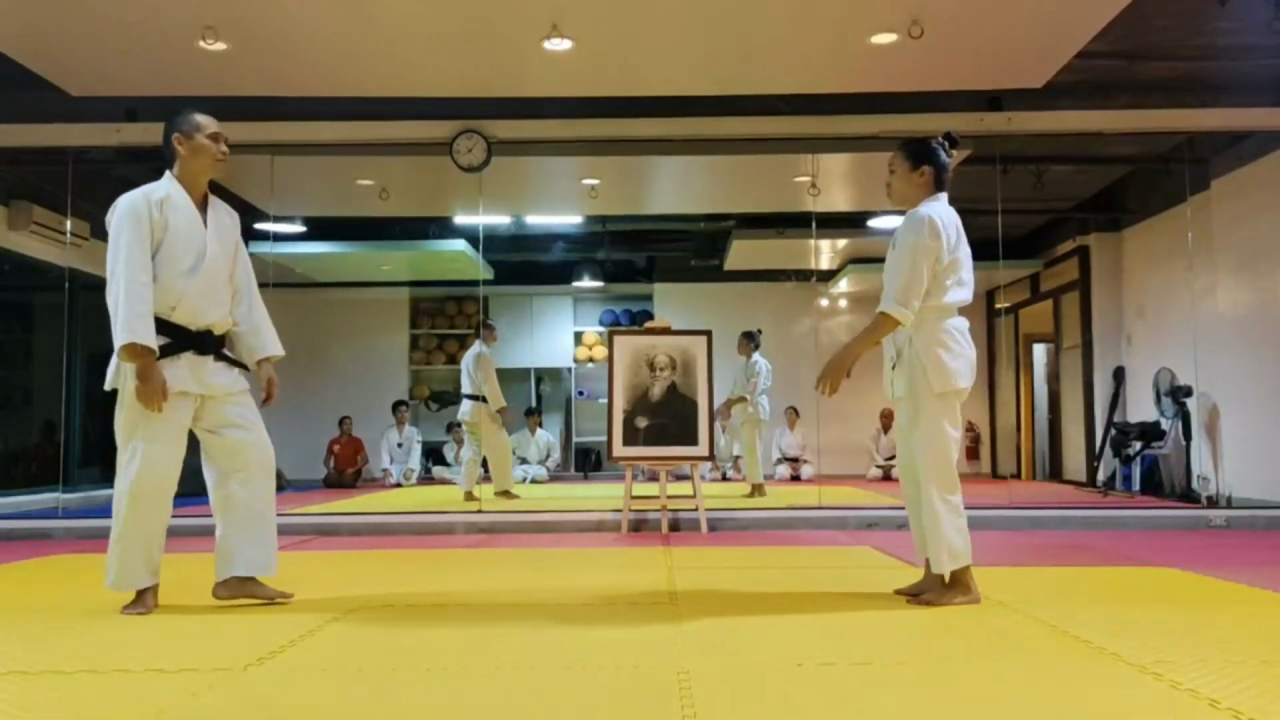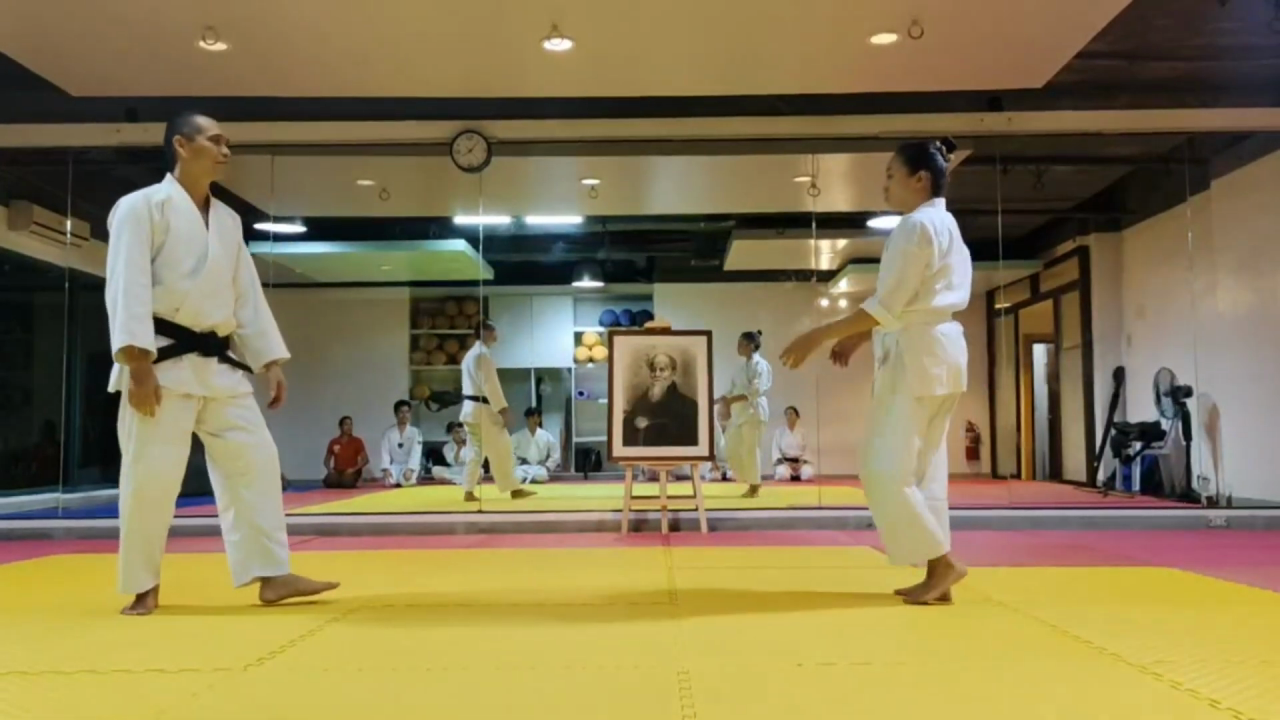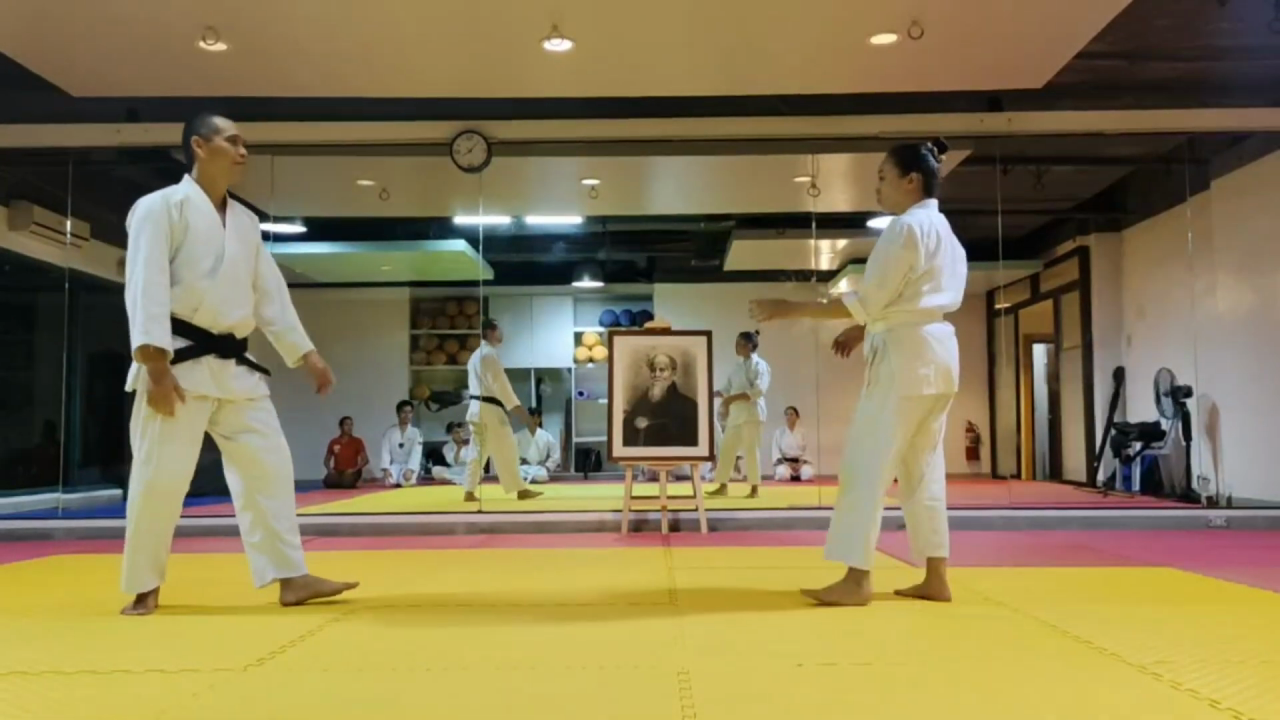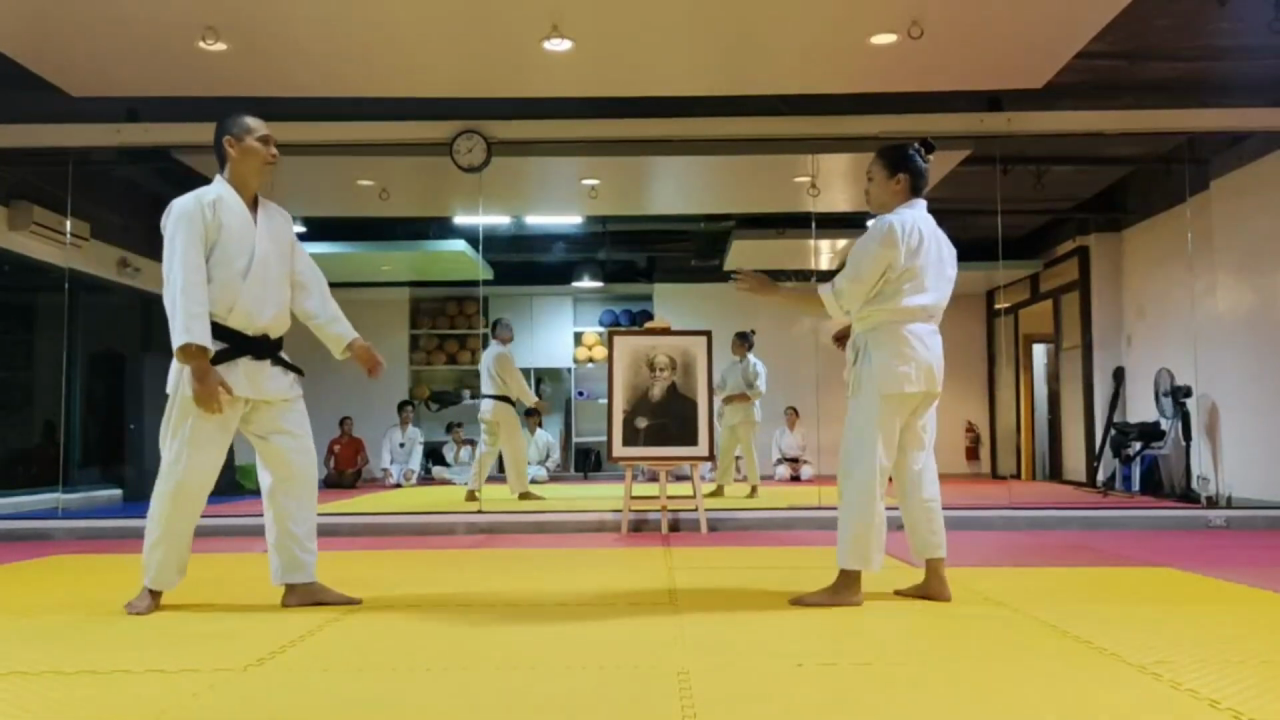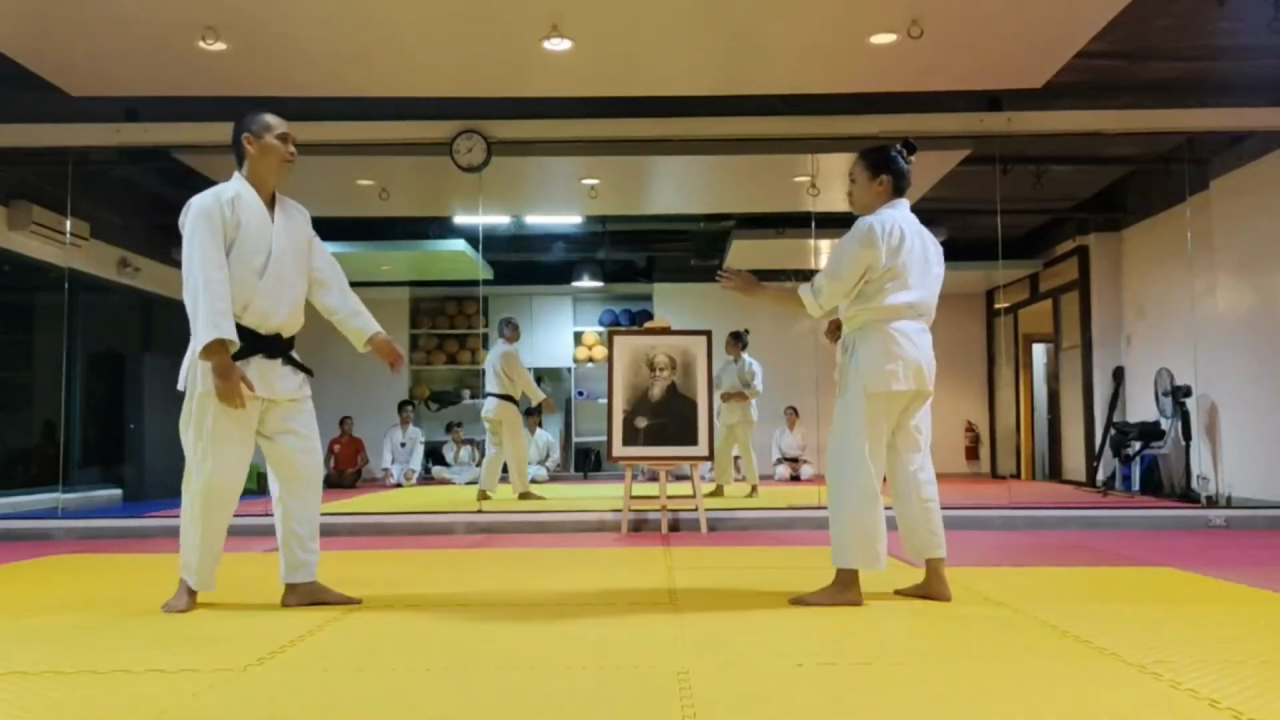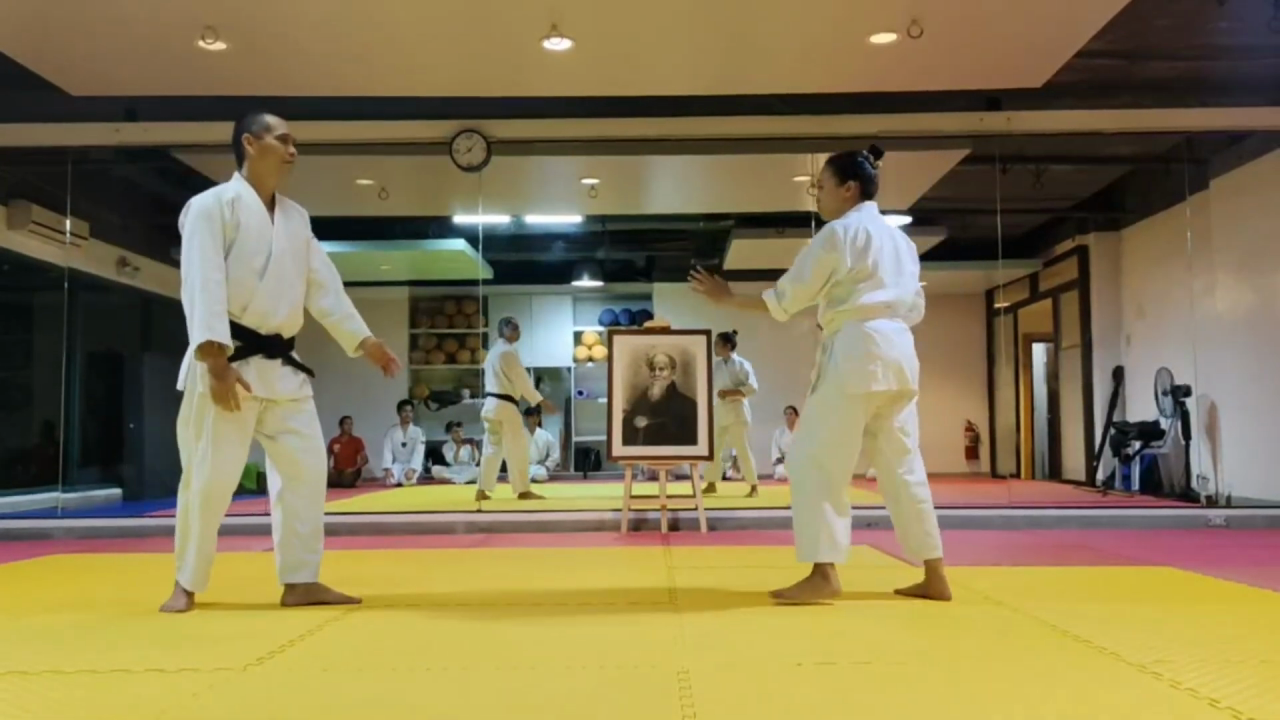
dt=0.2s
person 1, frame 1
left shoulder: (226, 217)
right shoulder: (140, 204)
left elbow: (244, 292)
right elbow: (128, 286)
left wrist: (263, 359)
right wrist: (144, 360)
left hip: (216, 361)
right hip: (162, 357)
left knee: (252, 456)
right knee: (149, 473)
left ankle: (239, 572)
right ankle: (142, 586)
person 1, frame 2
left shoulder: (227, 219)
right shoulder: (141, 207)
left elbow: (248, 296)
right elbow: (127, 289)
left wrist: (272, 361)
right wrist: (137, 363)
left hip: (219, 363)
right hip: (165, 360)
left knee: (255, 461)
right knee: (151, 475)
left ankle: (272, 575)
right ankle: (143, 587)
person 1, frame 3
left shoulder: (245, 220)
right shoulder: (160, 207)
left elbow: (271, 293)
right elbow: (146, 289)
left wrist: (306, 354)
right wrist: (156, 363)
left hip: (235, 365)
right hip: (181, 361)
left knee: (268, 465)
right knee: (160, 476)
left ankle: (291, 578)
right ankle: (144, 587)
person 1, frame 4
left shoulder: (279, 219)
right shoulder: (195, 207)
left elbow: (309, 287)
right elbow: (185, 288)
left wrist: (352, 342)
right wrist: (199, 362)
left hip: (270, 366)
right hip: (215, 362)
left knee: (296, 466)
right knee: (187, 473)
left ankle: (298, 581)
right ankle: (155, 583)
person 1, frame 5
left shoulder: (296, 216)
right shoulder: (211, 206)
left elbow: (328, 283)
right elbow: (205, 285)
left wrist: (374, 336)
right wrist: (221, 358)
left hip: (282, 364)
right hip: (229, 360)
left knee: (302, 467)
right knee: (215, 474)
left ankle: (300, 581)
right ankle: (191, 581)
person 1, frame 6
left shoulder: (296, 217)
right shoulder: (212, 206)
left elbow: (323, 286)
right elbow: (203, 286)
left wrist: (365, 341)
right wrist: (217, 359)
left hip: (281, 364)
right hip: (229, 361)
left knee: (304, 466)
right knee: (210, 474)
left ankle: (300, 580)
right ankle: (187, 583)
person 2, frame 1
left shoulder: (924, 219)
right shoulder: (942, 220)
left elbow: (901, 306)
left wrist: (848, 354)
right wrist: (855, 350)
left hip: (928, 354)
right hip: (933, 351)
left knee: (931, 468)
right knee: (919, 467)
left ankle: (960, 580)
right ankle: (936, 574)
person 2, frame 2
left shoulder: (917, 225)
right shoulder: (945, 226)
left elbow: (886, 305)
left wrist: (816, 336)
right wrist: (858, 336)
left hip: (916, 356)
right hip: (937, 352)
left knee: (887, 469)
right knee: (922, 466)
left ankle: (942, 563)
right ankle: (937, 574)
person 2, frame 3
left shoulder: (906, 228)
right shoulder: (943, 231)
left elbow: (866, 301)
left wrist: (791, 309)
right wrist: (864, 330)
left hip: (906, 356)
right hip: (934, 353)
left knee: (866, 466)
right knee: (922, 467)
left ankle: (856, 578)
right ankle: (935, 577)
person 2, frame 4
left shoulder: (890, 228)
right shoulder: (937, 235)
left elbow: (841, 295)
left wrist: (774, 289)
right wrist: (863, 323)
left hip: (890, 354)
right hip: (923, 352)
left knee: (863, 466)
right knee: (915, 466)
left ankle: (848, 583)
right ankle: (935, 578)
person 2, frame 5
left shoulder: (872, 228)
right shoulder: (925, 237)
left elbow: (821, 294)
left wrist: (758, 289)
right wrist: (856, 318)
left hip: (878, 352)
right hip: (915, 351)
left knee: (854, 466)
right knee: (911, 464)
left ankle: (847, 582)
right ankle: (935, 577)
person 2, frame 6
left shoulder: (841, 232)
right shoulder: (898, 238)
left elbow: (787, 298)
right elbow: (913, 309)
left wrist: (727, 297)
left hip: (857, 352)
right hip: (898, 350)
left knee: (814, 459)
right knee: (902, 465)
left ankle: (822, 573)
right ankle: (934, 576)
